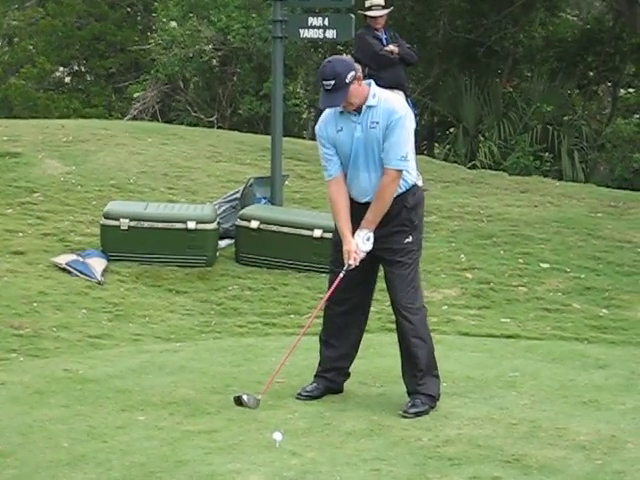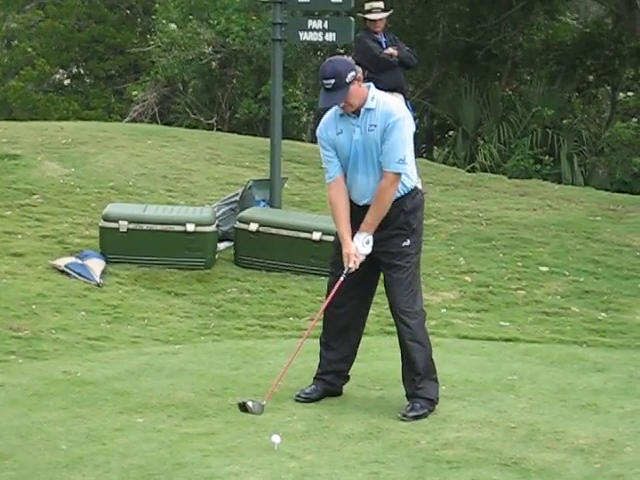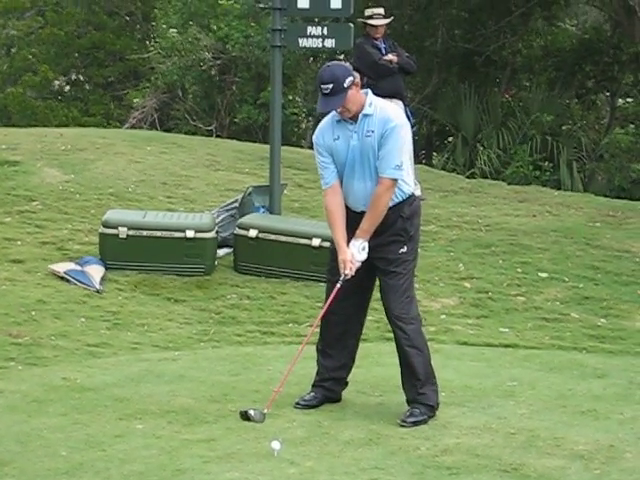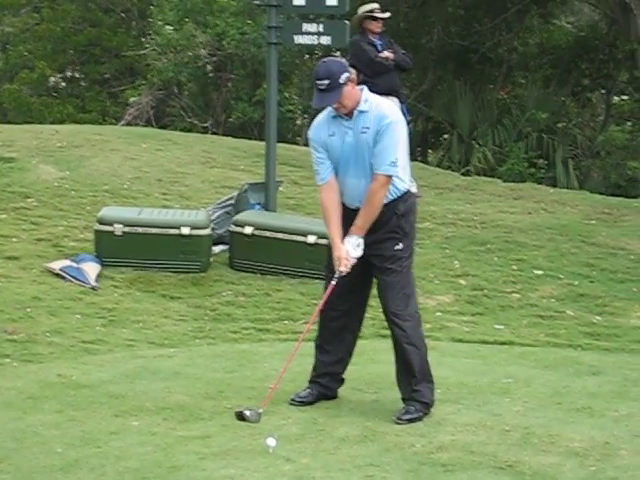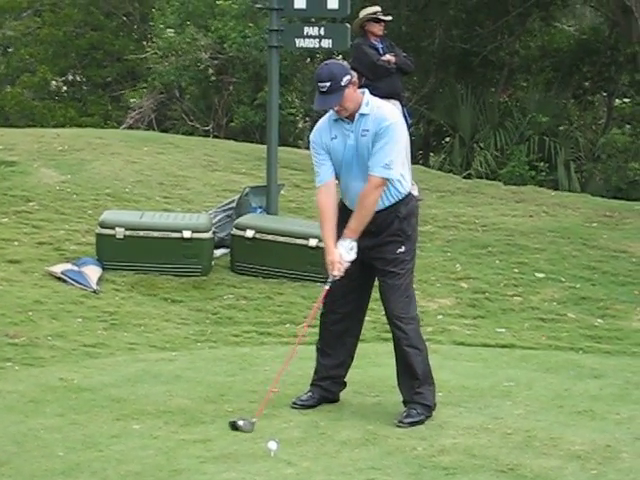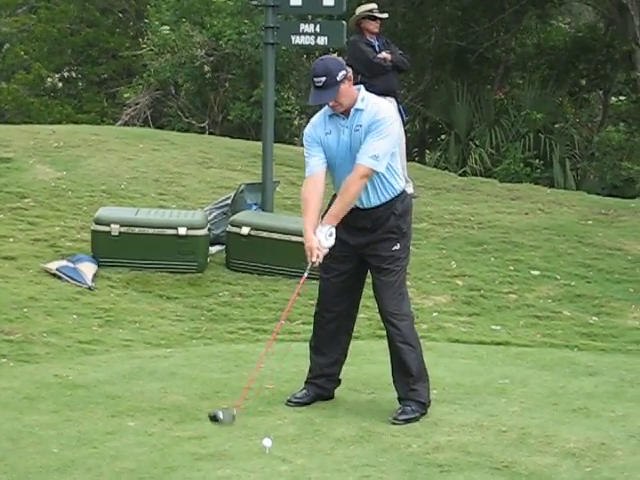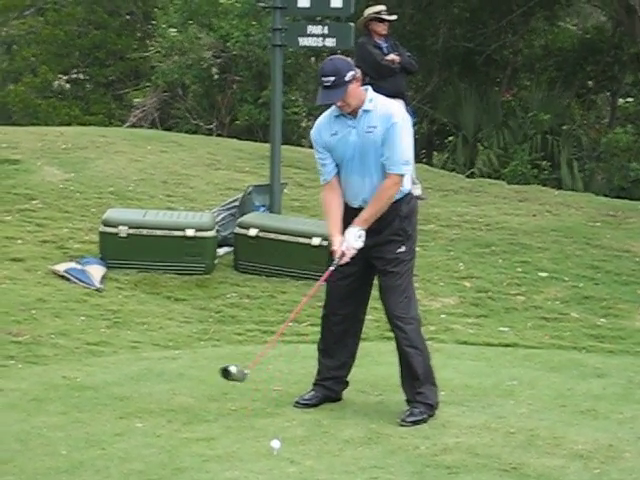
dt=0.3s
person 1, frame 1
left shoulder: (394, 110)
right shoulder: (327, 123)
left elbow: (392, 176)
right elbow: (336, 182)
left wrist: (367, 230)
right wrist: (348, 237)
left hip: (398, 209)
right hip: (355, 209)
left knee: (406, 300)
right knee: (341, 298)
left ankle: (424, 388)
right ankle: (331, 375)
person 1, frame 2
left shoulder: (393, 113)
right shoulder: (328, 126)
left elbow: (391, 180)
right elbow: (336, 185)
left wrist: (366, 234)
right wrist: (347, 241)
left hip: (398, 213)
right hip: (355, 212)
left knee: (405, 305)
right knee: (341, 301)
left ankle: (423, 392)
right ankle: (330, 378)
person 1, frame 3
left shoulder: (391, 120)
right shoulder: (324, 132)
left elbow: (386, 186)
right elbow: (333, 191)
left wrist: (361, 240)
right wrist: (342, 247)
left hip: (395, 219)
right hip: (353, 218)
left knee: (401, 309)
right knee: (338, 308)
left ankle: (423, 397)
right ankle: (328, 384)
person 1, frame 4
left shoulder: (386, 116)
right shoulder: (320, 128)
left elbow: (381, 183)
right elbow: (328, 188)
left wrist: (355, 236)
right wrist: (337, 243)
left hip: (391, 216)
right hip: (349, 214)
left knee: (399, 307)
right knee: (337, 304)
left ankle: (418, 395)
right ankle: (324, 381)
person 1, frame 5
left shoulder: (387, 119)
right shoulder: (322, 131)
left elbow: (375, 185)
right elbow: (326, 189)
left wrist: (349, 240)
right wrist: (331, 246)
left hip: (392, 218)
right hip: (351, 216)
left knee: (400, 310)
right knee: (337, 307)
left ankle: (420, 398)
right ankle: (326, 384)
person 1, frame 6
left shoulder: (381, 114)
right shoulder: (317, 127)
left elbow: (362, 176)
right elbow: (314, 181)
left wrist: (328, 223)
right wrist: (310, 231)
left hip: (387, 216)
right hip: (345, 218)
left knee: (393, 307)
right knee: (331, 305)
left ankle: (415, 394)
right ankle: (321, 382)
person 1, frame 7
left shoulder: (392, 115)
right shoulder: (323, 127)
left elbow: (394, 179)
right elbow: (331, 186)
left wrist: (358, 227)
right wrist: (336, 235)
left hip: (392, 218)
right hip: (352, 216)
left knee: (400, 309)
right knee: (339, 307)
left ankle: (422, 396)
right ankle: (329, 383)
person 2, frame 1
left shoulder: (392, 35)
right shoulder: (363, 36)
left elbow: (413, 57)
right elbow: (380, 59)
left wrist: (397, 51)
right wrist: (400, 56)
left hip: (398, 90)
person 2, frame 2
left shoulder: (391, 38)
right shoulder: (362, 39)
left elbow: (412, 60)
right elbow: (378, 62)
left wrist: (396, 54)
right wrist: (399, 59)
left hip: (397, 93)
person 2, frame 3
left shoulder: (390, 43)
right shoulder: (362, 45)
left elbow: (412, 66)
right elbow: (378, 67)
left wrist: (396, 60)
right wrist: (398, 66)
left hip: (398, 101)
person 2, frame 4
left shoulder: (387, 41)
right shoulder: (357, 43)
left elbow: (408, 62)
right elbow: (375, 65)
left wrist: (392, 57)
right wrist: (389, 61)
left hip: (393, 99)
person 2, frame 5
left shoulder: (388, 44)
right shoulder: (359, 45)
left elbow: (410, 65)
right elbow: (377, 68)
left wrist: (394, 60)
right wrist: (396, 65)
left hip: (395, 102)
left ankle: (408, 187)
person 2, frame 6
left shoulder: (384, 41)
right shoulder: (355, 43)
left elbow: (406, 63)
right elbow: (373, 66)
left wrist: (390, 58)
right wrist: (391, 63)
left hip: (390, 99)
left knee: (398, 143)
left ankle: (404, 185)
person 2, frame 7
left shoulder: (392, 43)
right shoulder: (364, 45)
left elbow: (413, 65)
right elbow: (381, 68)
left wrist: (398, 60)
right wrist: (400, 65)
left hip: (399, 101)
left ankle: (412, 186)
